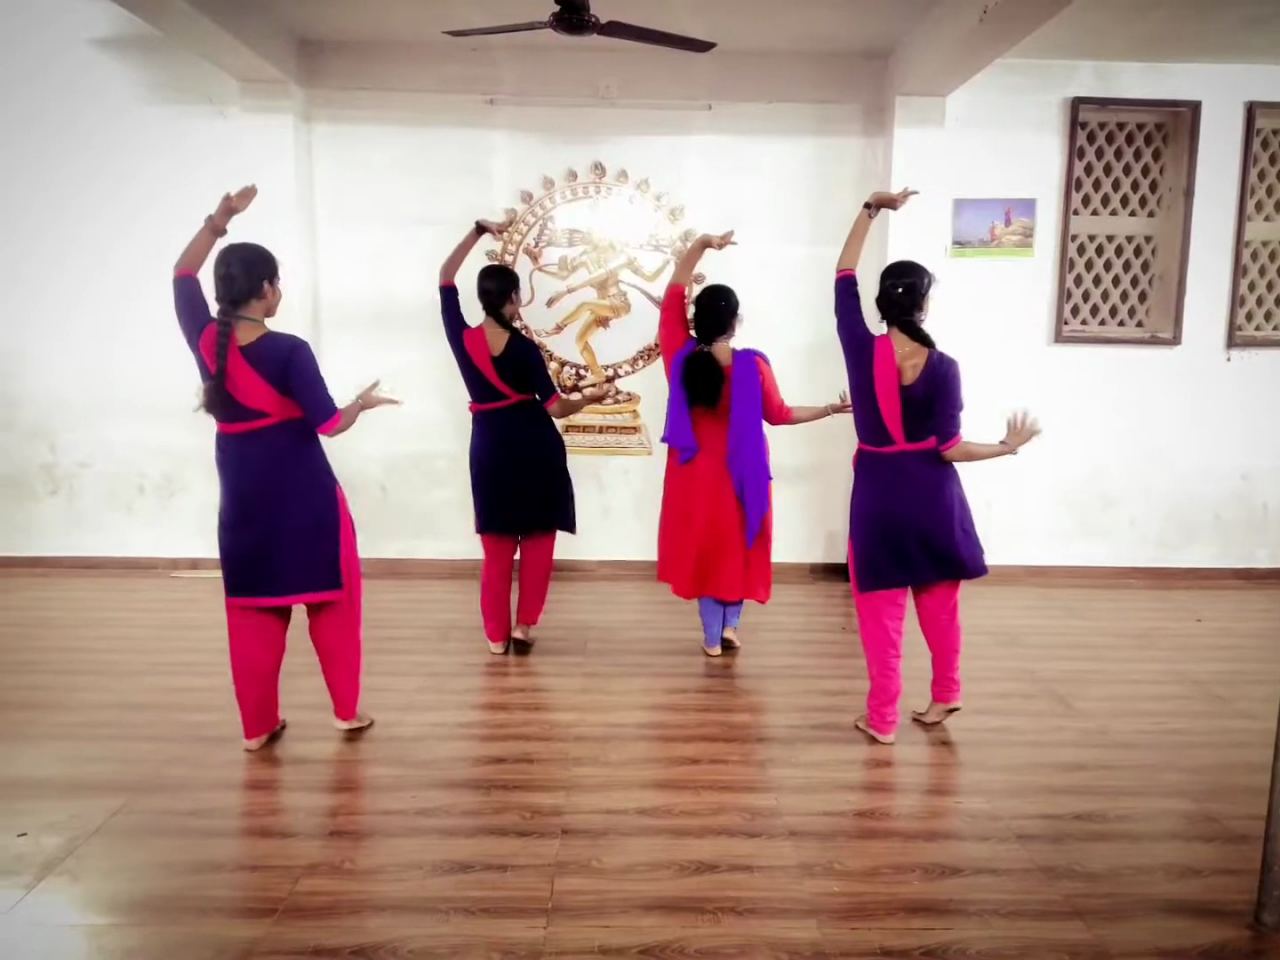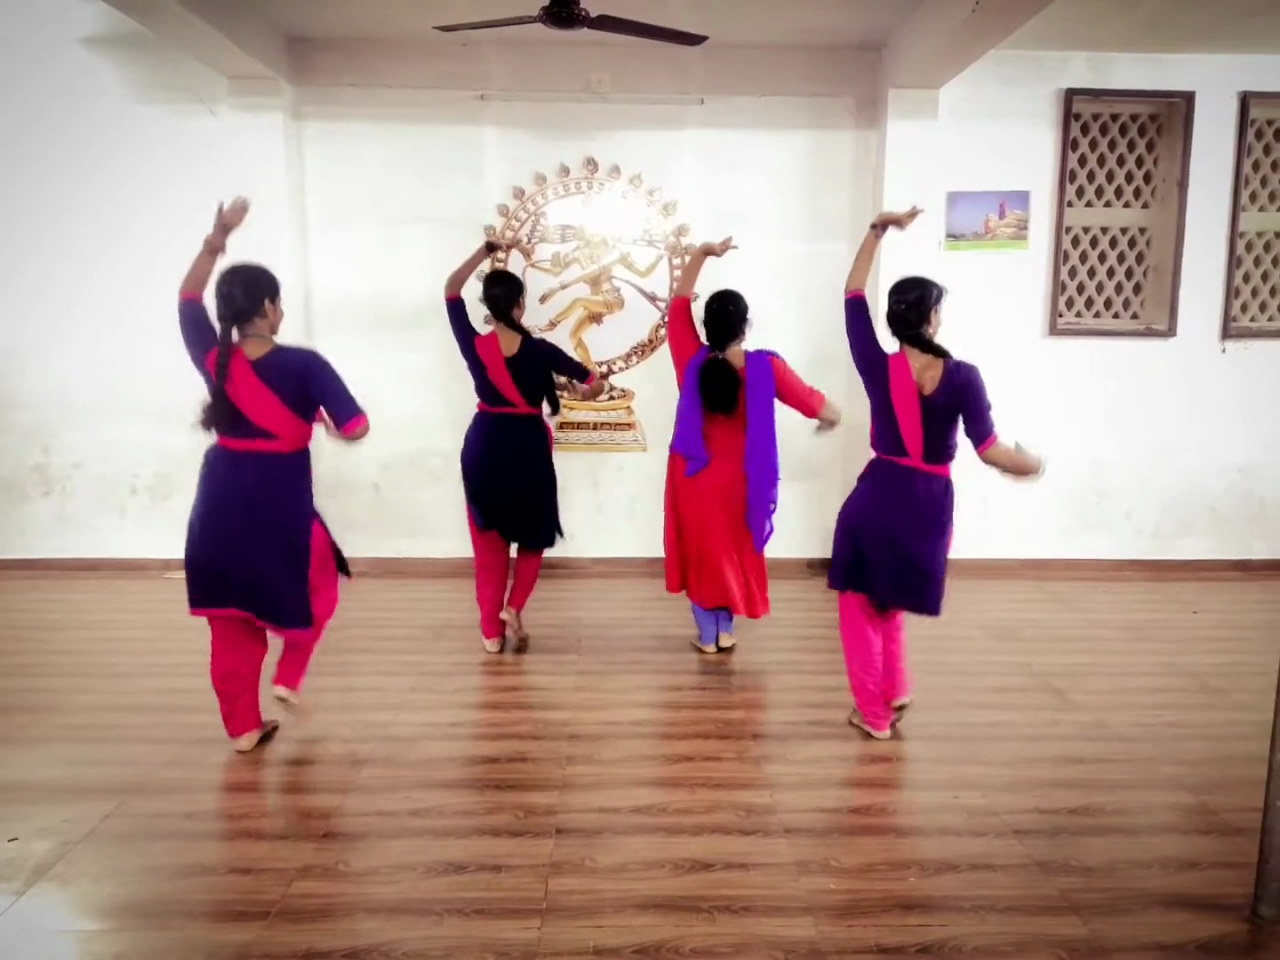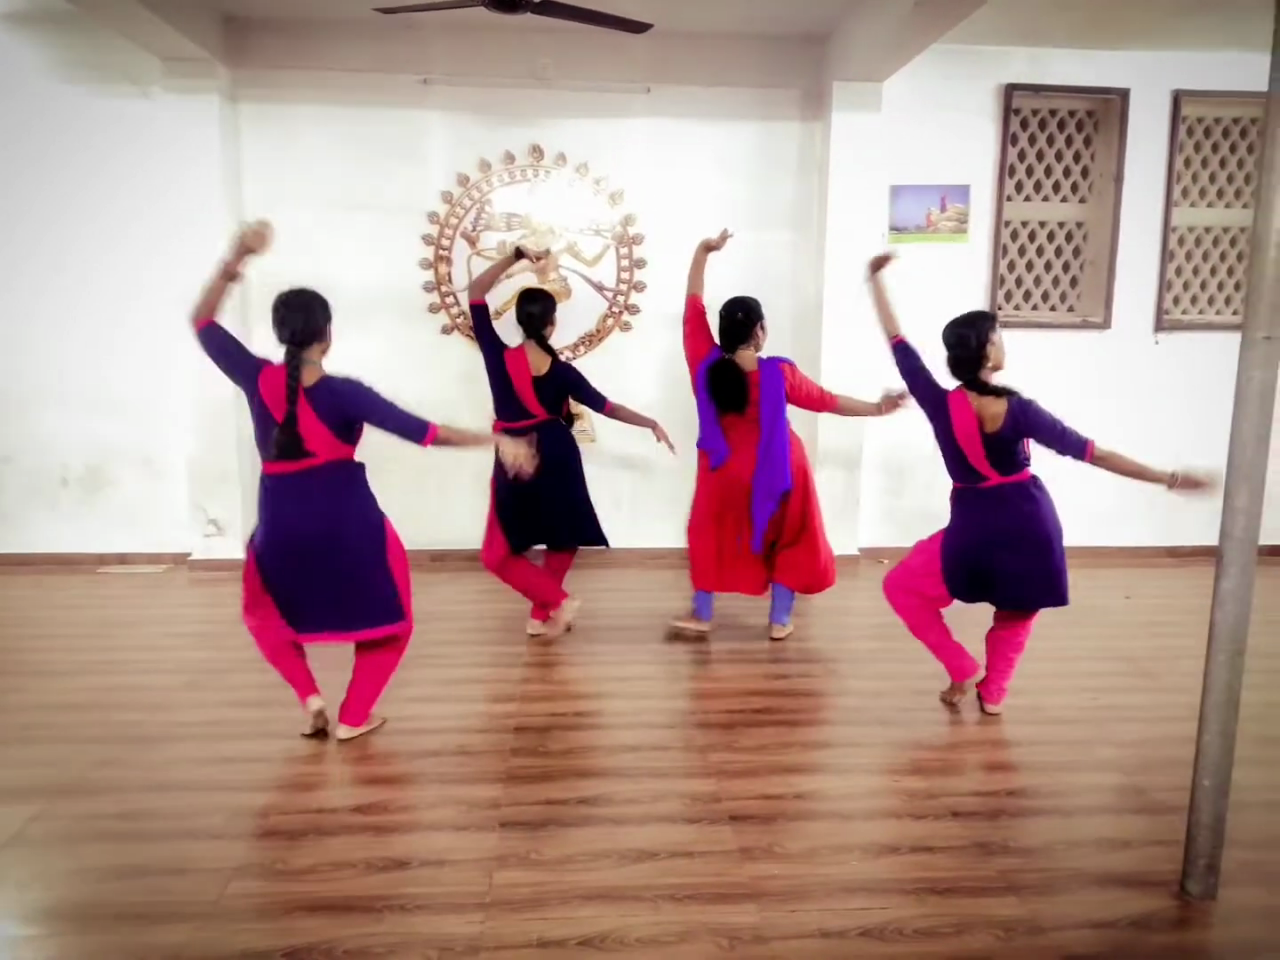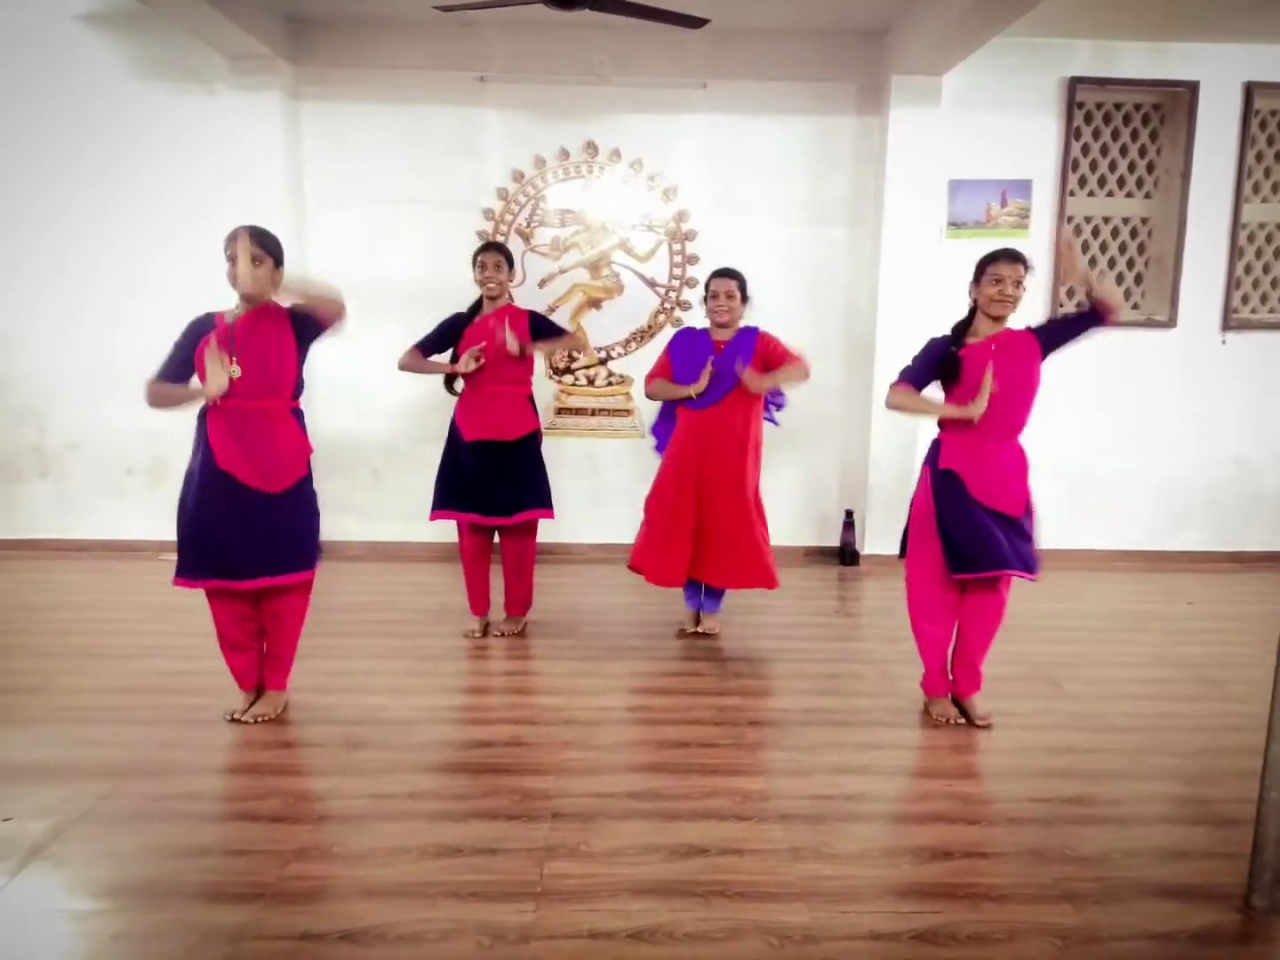
dt=1s
person 1, frame 1
left shoulder: (204, 340)
right shoulder: (289, 351)
left elbow: (183, 274)
right elbow: (331, 424)
left wrist: (218, 220)
right wrist: (364, 403)
left hip: (242, 486)
right hip: (301, 484)
left knee: (253, 608)
right knee: (331, 593)
left ankle: (258, 725)
right ankle: (346, 710)
person 1, frame 2
left shoulder: (214, 360)
right shoulder: (303, 364)
left elbow: (188, 300)
right elbow: (354, 427)
left wrist: (216, 240)
right wrist: (322, 423)
left hip: (220, 506)
right hip: (282, 507)
left knee: (231, 620)
right knee: (314, 591)
left ankle: (244, 725)
right ankle: (287, 679)
person 1, frame 3
left shoulder: (259, 381)
right shoulder: (351, 393)
left elbow: (203, 324)
right elbow: (426, 433)
left wrist: (235, 261)
right wrist: (497, 442)
left hip: (284, 523)
right hip: (348, 518)
left knee: (266, 613)
right knee: (385, 621)
left ankle: (309, 696)
right ankle: (353, 716)
person 1, frame 4
left shoulder: (293, 323)
right shoulder: (204, 329)
left elbow: (334, 309)
right elbow: (155, 393)
left wrist: (263, 265)
right wrist: (202, 388)
left hip: (280, 469)
right hip: (218, 470)
left knee: (281, 580)
right knee: (227, 583)
left ankle: (274, 686)
right ankle: (248, 686)
person 2, frame 1
left shoulder: (861, 349)
right shoulder: (942, 367)
left elbow: (844, 275)
right elbow: (952, 447)
left wrist: (871, 209)
right wrist: (1010, 445)
left hip: (878, 486)
right hip: (932, 488)
left knee: (882, 607)
right knee: (940, 596)
left ankle: (882, 718)
right ankle: (945, 694)
person 2, frame 2
left shoulder: (880, 369)
right shoulder: (965, 377)
left elbow: (854, 298)
right elbow: (992, 452)
left wrist: (877, 230)
right wrist: (1027, 466)
left hip: (878, 496)
right hip: (931, 504)
left knee: (860, 605)
right knee: (892, 599)
left ankle: (875, 712)
right ankle: (893, 693)
person 2, frame 3
left shoulder: (940, 404)
right shoulder: (1019, 410)
left elbow: (898, 344)
right elbow: (1091, 453)
left wrist: (876, 280)
right wrist: (1166, 477)
left hip: (974, 528)
right hip: (1030, 519)
left knee: (901, 586)
right knee: (1017, 609)
left ankle: (963, 669)
right ankle: (993, 691)
person 2, frame 4
left shoulder: (1032, 343)
right shoulder: (946, 348)
left elbow: (1108, 309)
right elbow: (895, 396)
left wrist: (1081, 277)
right wrist: (962, 409)
left hip: (1006, 479)
right hip: (951, 477)
left knee: (991, 592)
right knee: (938, 592)
left ankle: (966, 687)
right ankle: (936, 691)
person 3, frame 1
left shoulder: (461, 339)
right shoulder: (524, 348)
left elbow: (445, 276)
right elbow: (555, 407)
left wrist: (477, 231)
right wrist: (588, 398)
left hip: (489, 443)
right hip: (535, 439)
left knee: (497, 546)
right knee: (537, 539)
left ankle: (497, 634)
right ankle: (523, 627)
person 3, frame 2
left shoulder: (474, 345)
right shoulder: (538, 350)
left elbow: (451, 291)
right elbow: (595, 383)
left wrist: (485, 251)
right wrist: (579, 396)
left hip: (484, 447)
right hip: (528, 447)
left knee: (488, 544)
right knee: (534, 536)
left ankle: (491, 631)
right ankle: (513, 607)
person 3, frame 3
left shoulder: (498, 357)
right shoulder: (562, 370)
left elbow: (476, 293)
right elbow: (605, 406)
left wrist: (516, 256)
right wrist: (650, 422)
right hip: (557, 454)
left knee: (500, 552)
right knee: (564, 538)
left ankle: (555, 604)
right ankle: (548, 612)
person 3, frame 4
left shoulder: (530, 321)
right shoulder: (460, 323)
left elbow: (574, 341)
right elbow: (408, 360)
left wrist: (525, 349)
right wrist: (453, 369)
left hip: (518, 431)
right hip: (470, 433)
left knee: (518, 526)
right knee: (470, 524)
left ankle: (517, 611)
right ankle: (479, 612)
person 4, frame 1
left shoulder: (679, 357)
right shoulder: (753, 364)
left elbow: (674, 294)
right elbow: (778, 414)
left wrist: (702, 245)
right wrist: (831, 410)
left hip: (694, 471)
right hip: (740, 473)
left knee: (703, 548)
right knee: (738, 545)
left ankle: (712, 638)
right ankle: (730, 626)
person 4, frame 2
left shoulder: (691, 363)
right shoulder: (767, 366)
left elbow: (678, 306)
right elbow: (812, 404)
left wrist: (702, 254)
right wrist: (831, 415)
left hip: (697, 476)
right hip: (742, 478)
left knee: (701, 550)
right knee: (736, 549)
left ankle: (708, 635)
right ankle: (725, 629)
person 4, frame 3
left shoulder: (705, 365)
right shoulder: (780, 373)
left elbow: (693, 309)
right elbow: (825, 402)
left wrist: (701, 252)
right wrist: (876, 407)
left hip: (724, 472)
right hip: (775, 471)
left knee: (715, 537)
right knee: (787, 540)
left ankle: (700, 615)
right ankle: (779, 620)
person 4, frame 4
left shoulder: (759, 344)
right shoulder: (684, 341)
left elbow: (800, 368)
right elbow: (652, 384)
left wrist: (762, 383)
right wrist: (688, 390)
left hip: (735, 455)
right hip: (686, 453)
left knee: (725, 529)
right knee: (680, 525)
left ankle: (712, 610)
right ankle: (691, 606)
